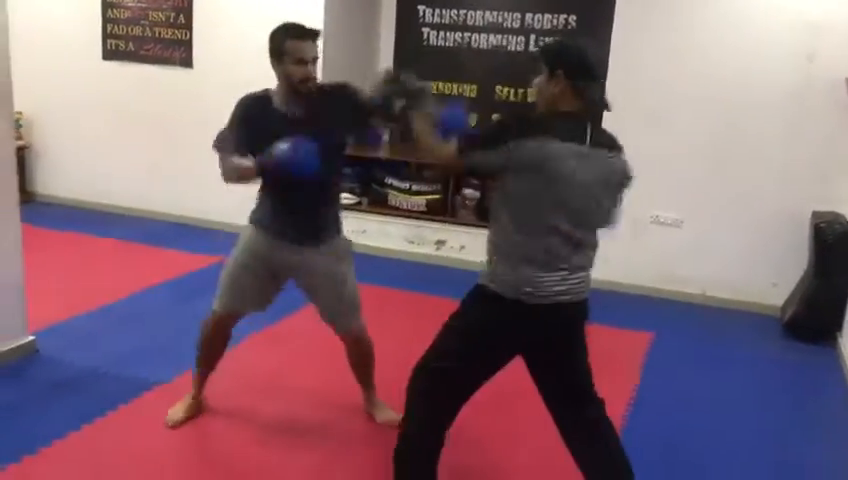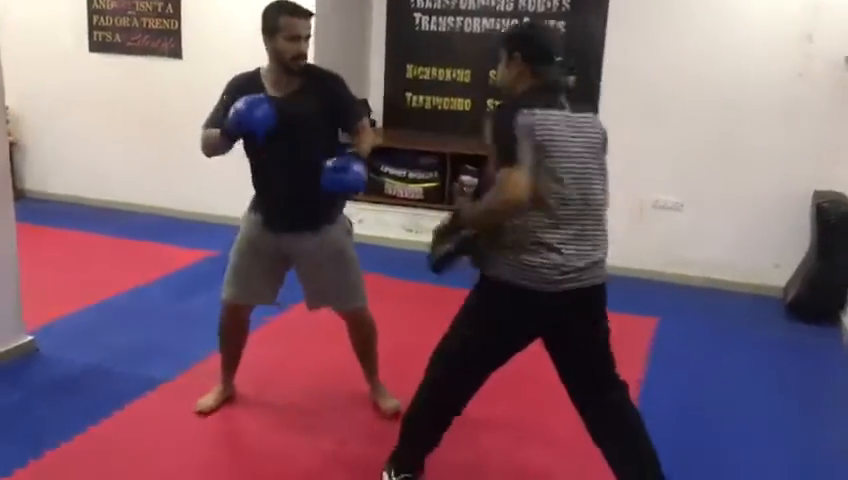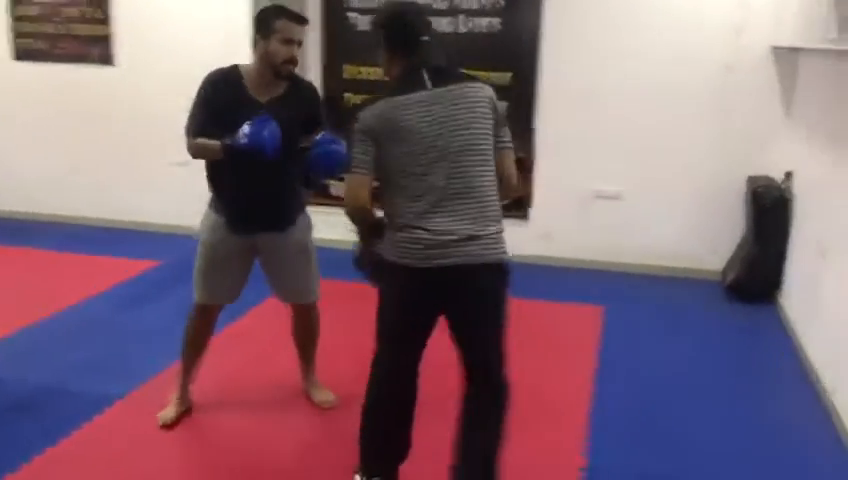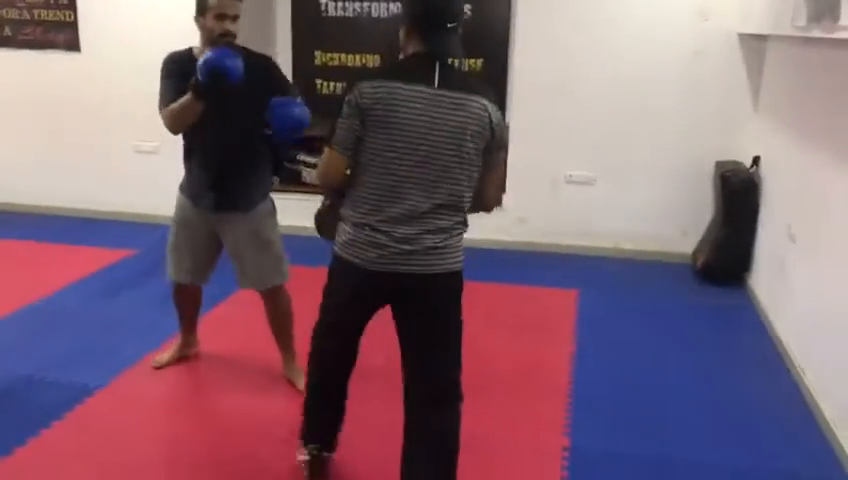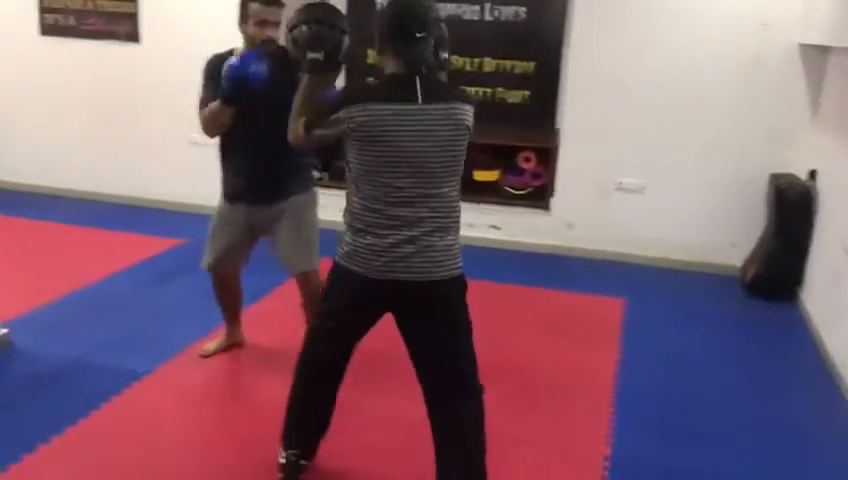
dt=0.4s
person 1, frame 1
left shoulder: (524, 134)
right shoulder: (613, 157)
left elbow: (441, 155)
left wrist: (415, 109)
left hip: (507, 299)
right hip: (568, 303)
left knee: (431, 389)
right knee: (580, 408)
person 1, frame 2
left shoulder: (514, 115)
right shoulder: (590, 124)
left elbow: (513, 195)
left wrist: (464, 216)
left hip: (519, 282)
right hip: (585, 284)
left knee: (451, 372)
right knee: (603, 394)
person 1, frame 3
left shoulder: (376, 114)
right shoulder: (481, 94)
left elbow: (356, 200)
right elbow: (509, 182)
left wrist: (373, 233)
left hip: (410, 262)
right hip: (481, 260)
left knee: (393, 369)
right knee: (486, 380)
person 1, frame 4
left shoulder: (371, 90)
right shoulder: (483, 105)
left elbow: (329, 177)
right elbow: (489, 198)
left hip: (361, 257)
right hip: (436, 267)
left knee: (330, 350)
right knee: (435, 392)
person 1, frame 5
left shoulder: (359, 103)
right shoulder: (461, 107)
left elbow: (298, 135)
left wrist: (313, 78)
left hip: (363, 267)
right hip: (435, 273)
left knee: (321, 357)
right knee: (456, 392)
person 2, frame 1
left shoulder: (336, 99)
right shoulder: (254, 108)
right elbow: (229, 168)
right wrist: (264, 164)
left hip: (321, 237)
right hip: (268, 233)
left knee: (353, 330)
right knee: (221, 316)
left ankle: (371, 399)
right ankle: (195, 394)
person 2, frame 2
left shoulder: (327, 85)
right shoulder: (243, 87)
left elbow: (364, 131)
right elbow: (208, 145)
left wrist: (355, 160)
right wrist: (229, 131)
left hip: (322, 223)
right hip: (265, 219)
left knee: (355, 310)
right knee: (233, 306)
left ankle: (376, 386)
right ankle: (226, 384)
person 2, frame 3
left shoulder: (303, 94)
right shoulder: (219, 85)
left elbow: (316, 139)
right elbow: (194, 144)
right wrist: (229, 147)
left hip: (287, 218)
right hip: (228, 218)
left knee: (306, 302)
right knee: (205, 305)
left ankle: (309, 377)
right ankle: (182, 393)
person 2, frame 4
left shoulder: (259, 66)
right shoulder: (178, 64)
right elbow: (172, 122)
left wrist: (290, 118)
right wrist: (200, 90)
left hip: (249, 198)
right hip: (197, 194)
left knee: (271, 285)
right knee: (184, 280)
left ankle: (290, 362)
right ankle: (187, 341)
person 2, frame 5
left shoulder: (295, 65)
right shoulder: (220, 66)
right elbow: (209, 126)
right wrist: (231, 95)
left hip: (290, 192)
right hip: (239, 191)
left knee: (307, 274)
right knee: (221, 267)
right ankle: (233, 332)
